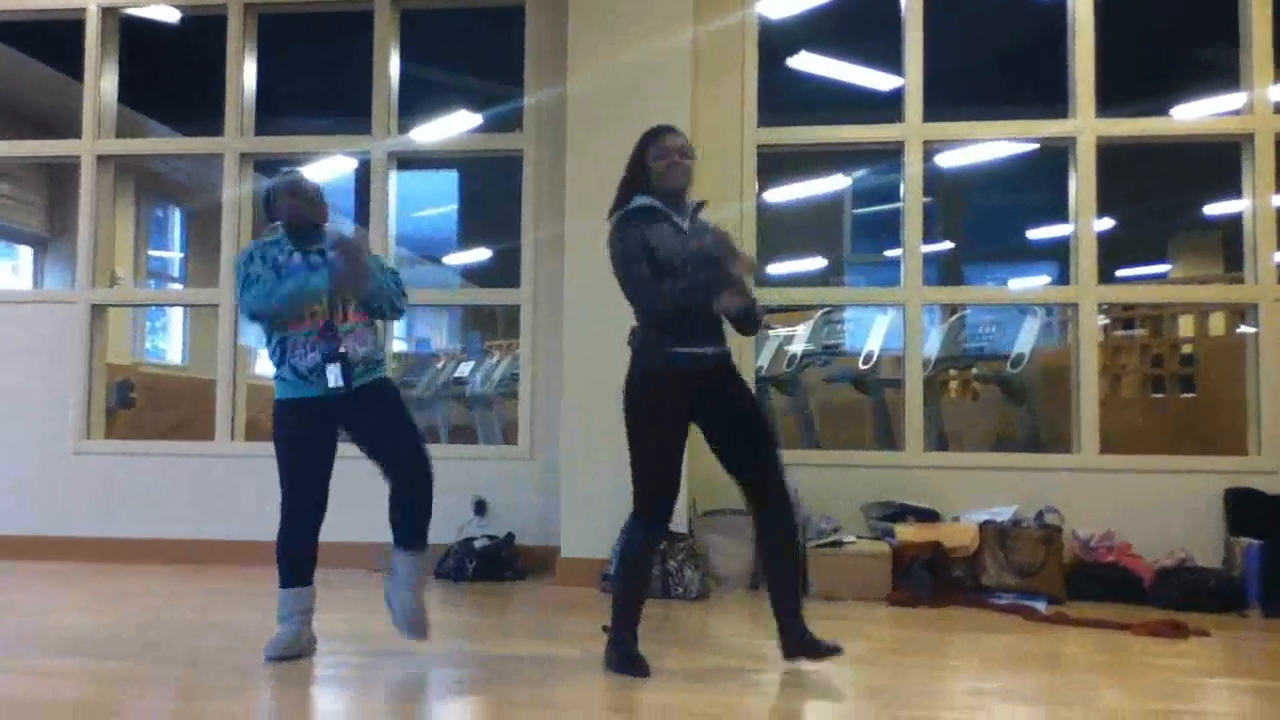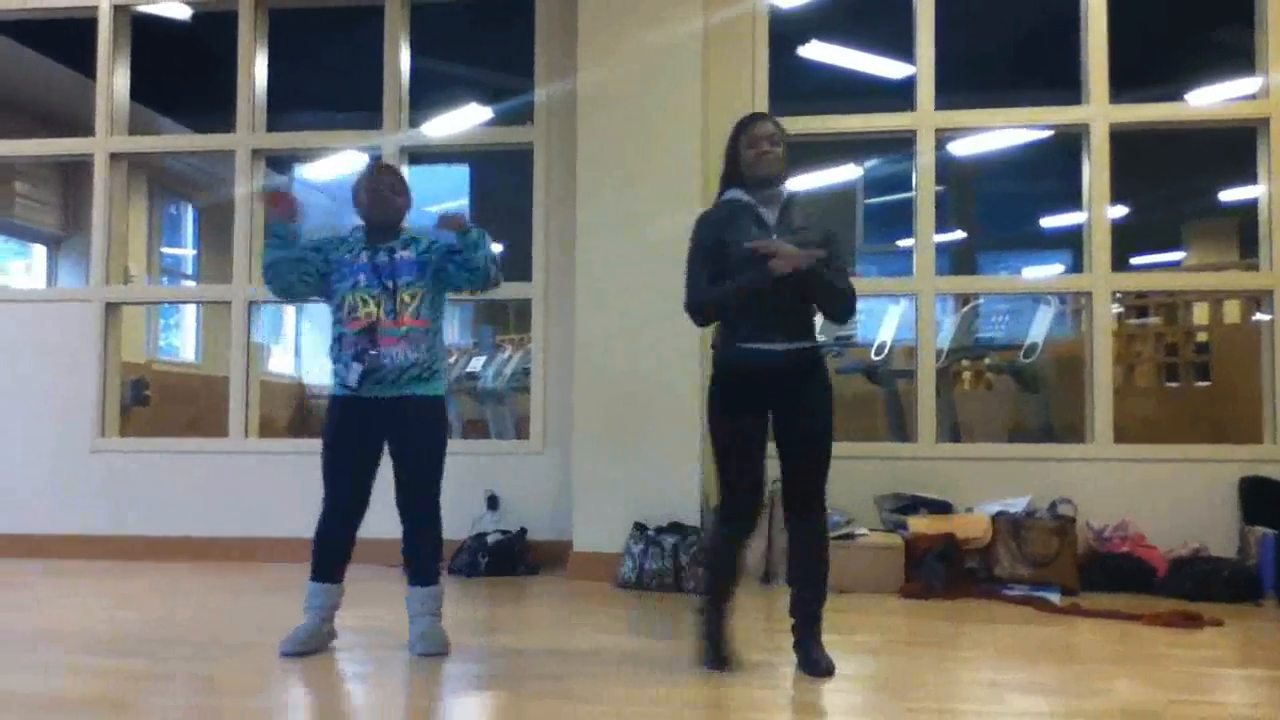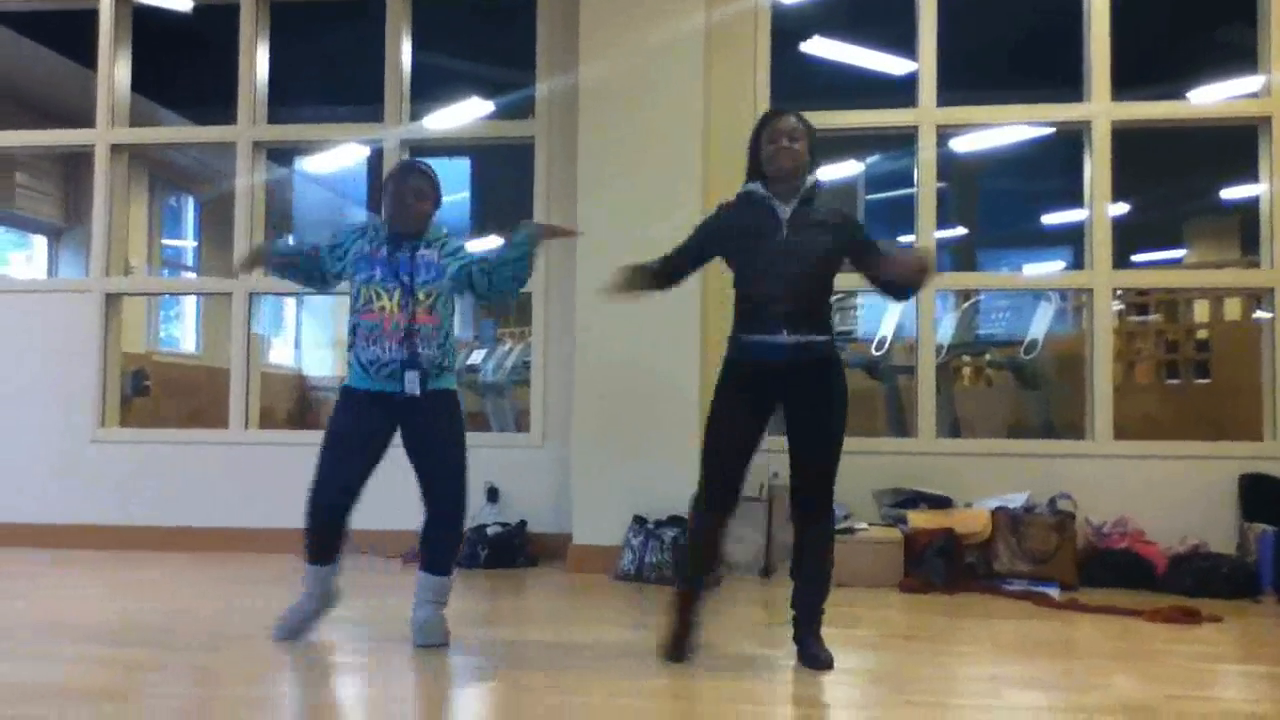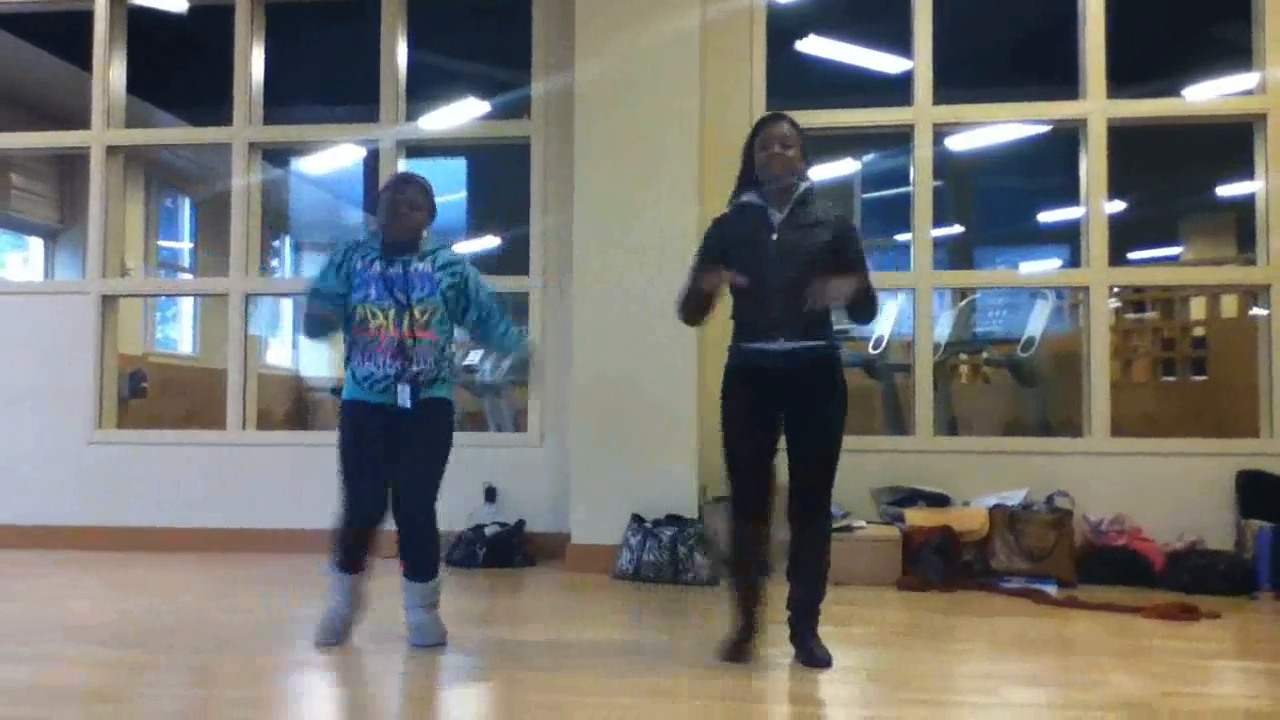
dt=0.4s
person 1, frame 1
left shoulder: (711, 232)
right shoulder: (631, 230)
left elbow: (749, 317)
right elbow: (651, 303)
left wrist: (737, 303)
right wrist: (718, 281)
left hip: (718, 376)
right hip: (659, 378)
left knee: (771, 491)
right knee: (653, 509)
left ankle: (793, 629)
right ankle: (622, 639)
person 1, frame 2
left shoulder: (811, 229)
right shoulder: (715, 224)
left elbow: (843, 308)
right elbow: (698, 306)
left wrist: (803, 263)
right wrist: (767, 272)
left hip: (801, 374)
right hip: (737, 374)
left knee: (806, 504)
right knee: (741, 503)
left ankle: (808, 636)
right ankle: (713, 622)
person 1, frame 3
left shoulder: (835, 220)
right shoulder: (733, 216)
left elbow: (895, 284)
right elbow: (672, 267)
left wrist: (915, 267)
right wrist: (639, 274)
left hip: (815, 370)
right hip: (748, 367)
left knee: (814, 502)
right knee: (717, 494)
left ankle: (807, 629)
right ankle: (684, 617)
person 1, frame 4
left shoulder: (832, 224)
right shoulder: (728, 227)
left elbow: (867, 309)
right elbow: (689, 312)
left wrist: (852, 288)
right wrist: (703, 286)
left hip: (815, 373)
right hip: (749, 373)
left knee: (811, 503)
right knee: (749, 499)
left ankle: (805, 628)
right ankle: (747, 621)
person 2, frame 1
left shoulder: (354, 251)
right shoulder: (260, 257)
left elbow: (392, 305)
right elbow: (260, 304)
left wrist: (361, 269)
right wrist: (329, 279)
left hip: (367, 386)
right hip: (301, 398)
left knee: (413, 472)
right knee: (301, 508)
left ankle: (404, 587)
right ankle: (295, 624)
person 2, frame 2
left shoulder: (433, 252)
right shoulder: (334, 253)
left elbow: (484, 276)
right elbow: (285, 283)
left wrist: (467, 234)
right wrist: (282, 231)
left hip: (418, 399)
right hip: (352, 399)
left knee: (419, 507)
right knee: (340, 508)
left ankle: (425, 618)
right ankle: (318, 618)
person 2, frame 3
left shoulder: (453, 255)
right shoulder: (357, 243)
left elbow: (504, 277)
right elbow: (314, 264)
left wrist: (526, 239)
right wrist: (274, 254)
left hip: (433, 396)
right hip: (367, 392)
left knee: (446, 500)
right knee: (331, 492)
left ankle: (429, 607)
right ankle: (316, 589)
person 2, frame 4
left shoulder: (451, 266)
right shoulder: (350, 260)
left elbow: (487, 318)
right elbow: (317, 313)
left wrist: (517, 344)
right wrist: (320, 314)
left hip: (428, 403)
right hip: (366, 403)
left knee: (415, 504)
right knee: (364, 503)
left ankle: (422, 608)
right ankle: (345, 599)
